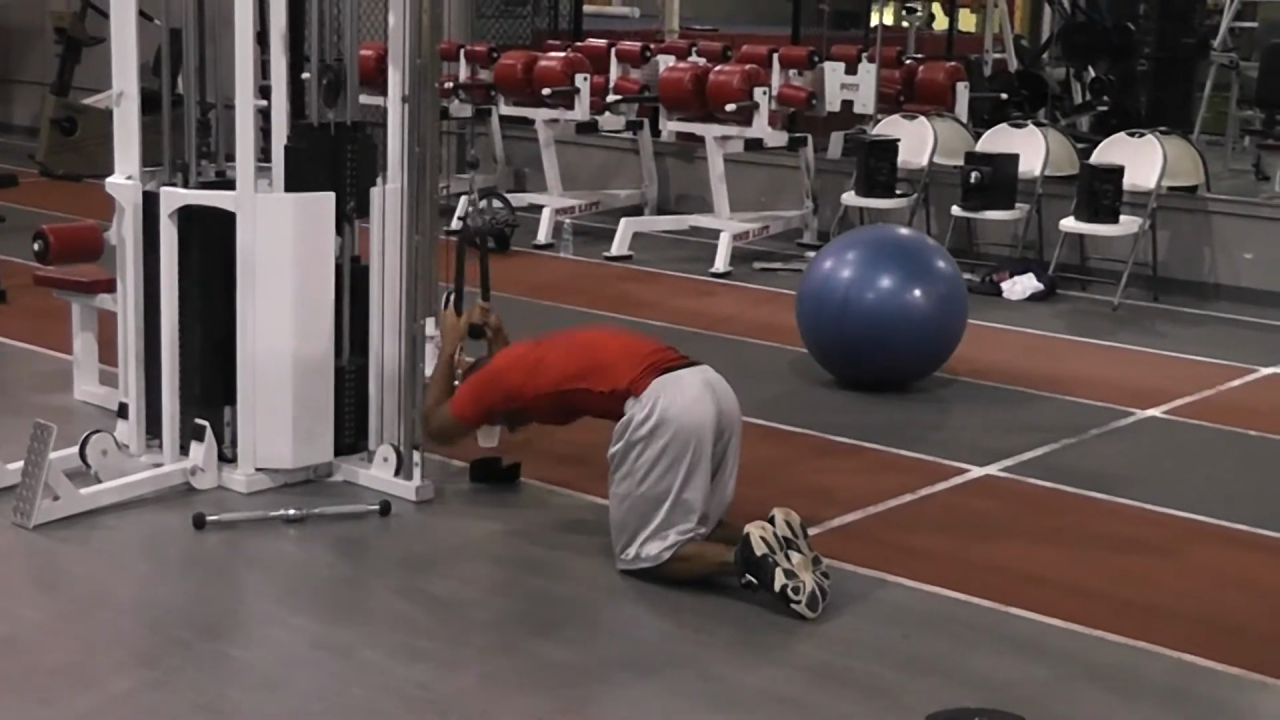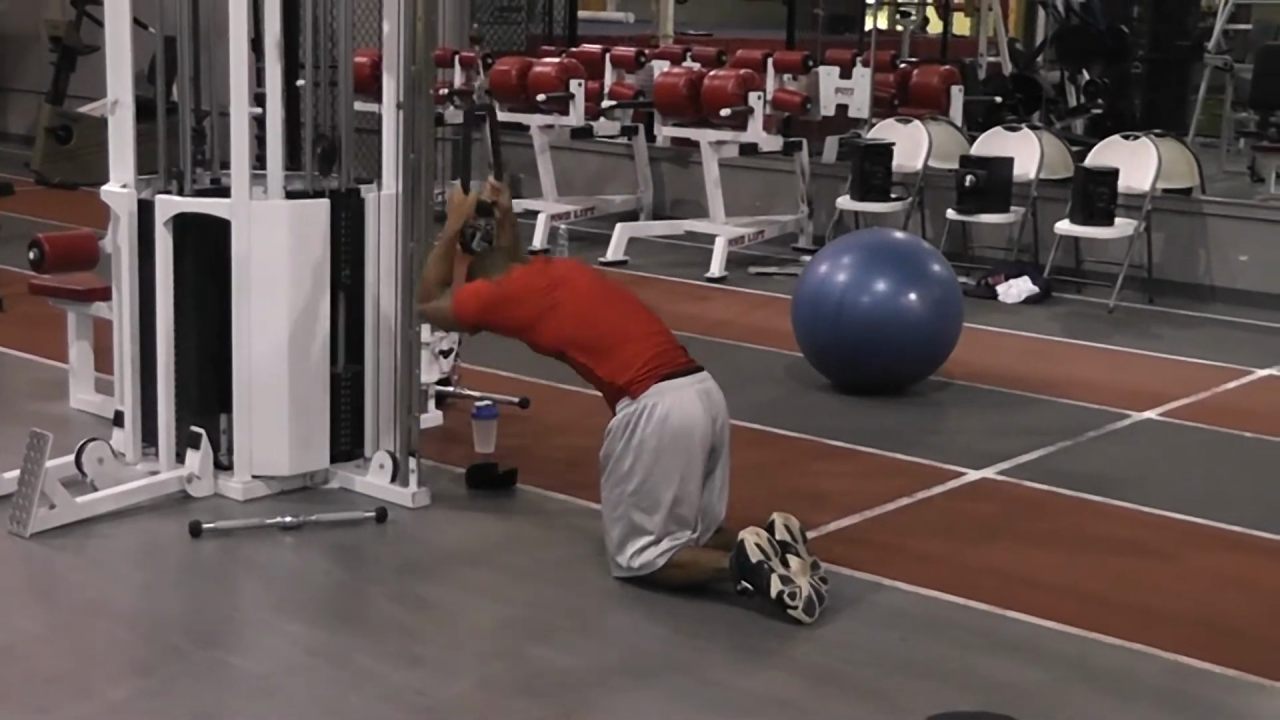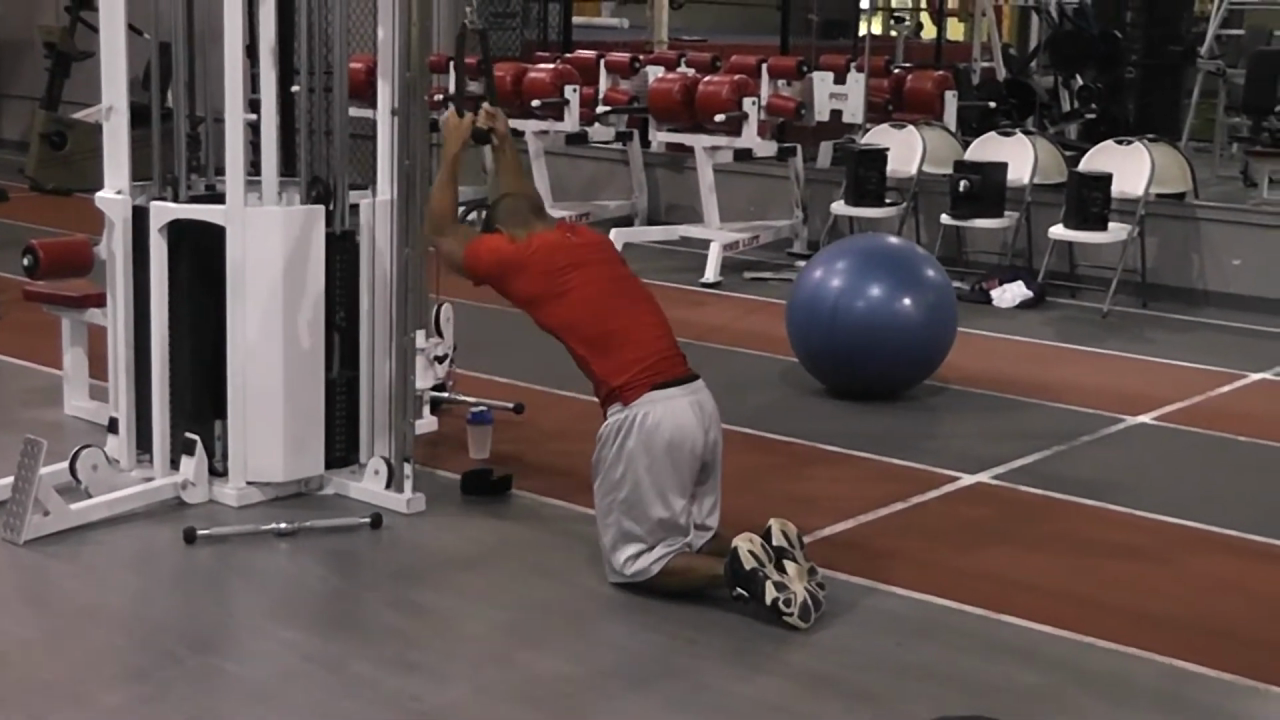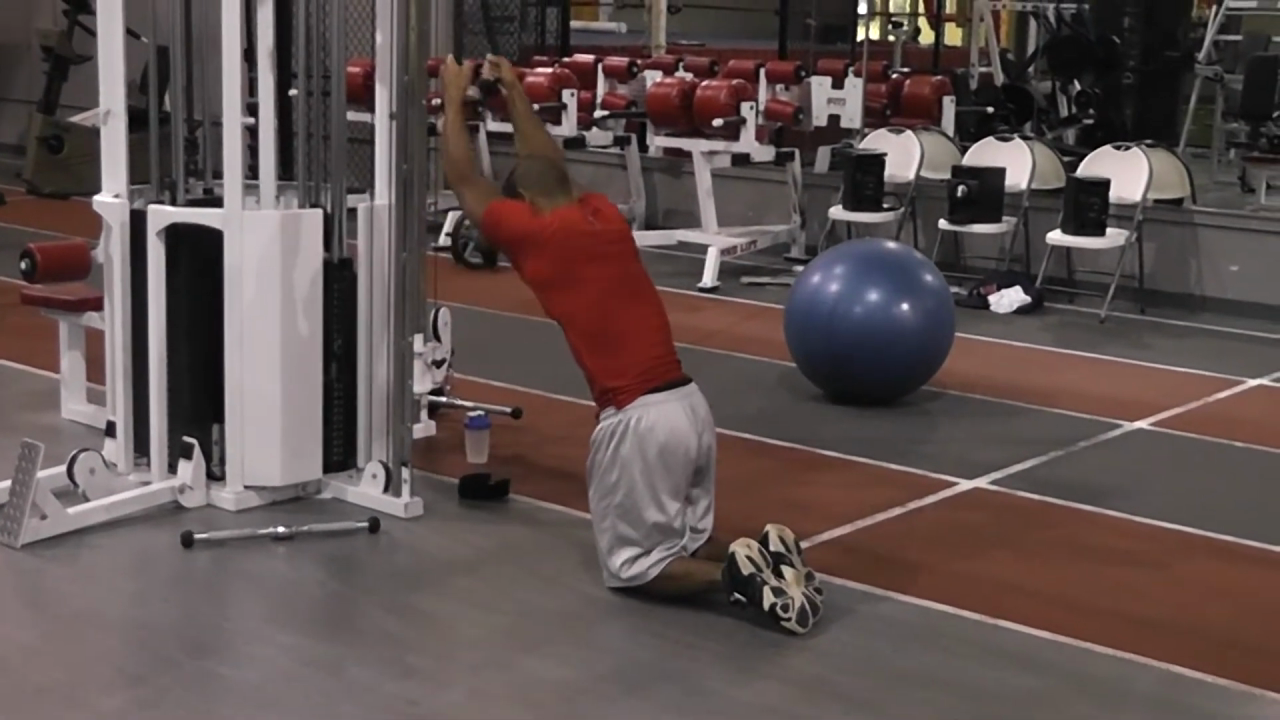
dt=0.5s
person 1, frame 1
left shoulder: (498, 374)
right shoulder: (539, 350)
left elbow: (435, 426)
left wrist: (449, 348)
right wrist: (496, 338)
left hip: (663, 406)
right hip: (711, 389)
left knee: (641, 553)
right knee: (688, 525)
left ankle: (747, 554)
right ankle: (769, 533)
person 1, frame 2
left shoulder: (505, 292)
right shoulder: (561, 270)
left elbow: (429, 306)
left wrist: (453, 227)
right wrist: (505, 219)
left hip: (656, 409)
right hip: (704, 391)
left knee: (637, 558)
right knee: (691, 533)
left ankle: (742, 562)
right ankle: (769, 540)
person 1, frame 3
left shoulder: (519, 258)
right shoulder: (586, 237)
left elbow: (441, 235)
right elbow: (528, 211)
left wrist: (452, 152)
right wrist: (504, 146)
left hip: (644, 417)
right hip: (696, 401)
left knee: (632, 562)
right knee: (689, 539)
left ankle: (737, 569)
right ankle: (764, 547)
person 1, frame 4
left shoulder: (536, 234)
right shoulder: (606, 217)
left elbow: (463, 179)
right elbow: (550, 166)
left wrist: (454, 99)
right wrist: (514, 95)
left hip: (638, 420)
right hip: (689, 405)
left knee: (630, 565)
right knee: (684, 542)
left ankle: (735, 575)
right ankle: (761, 554)
